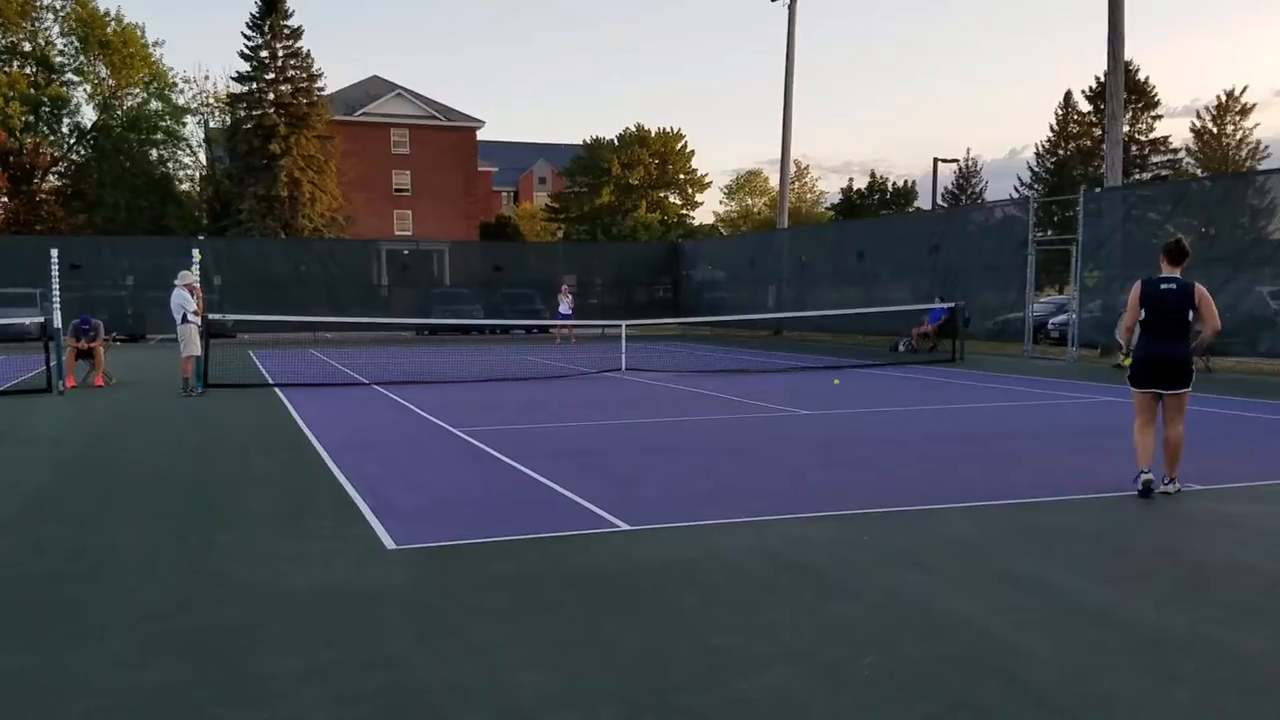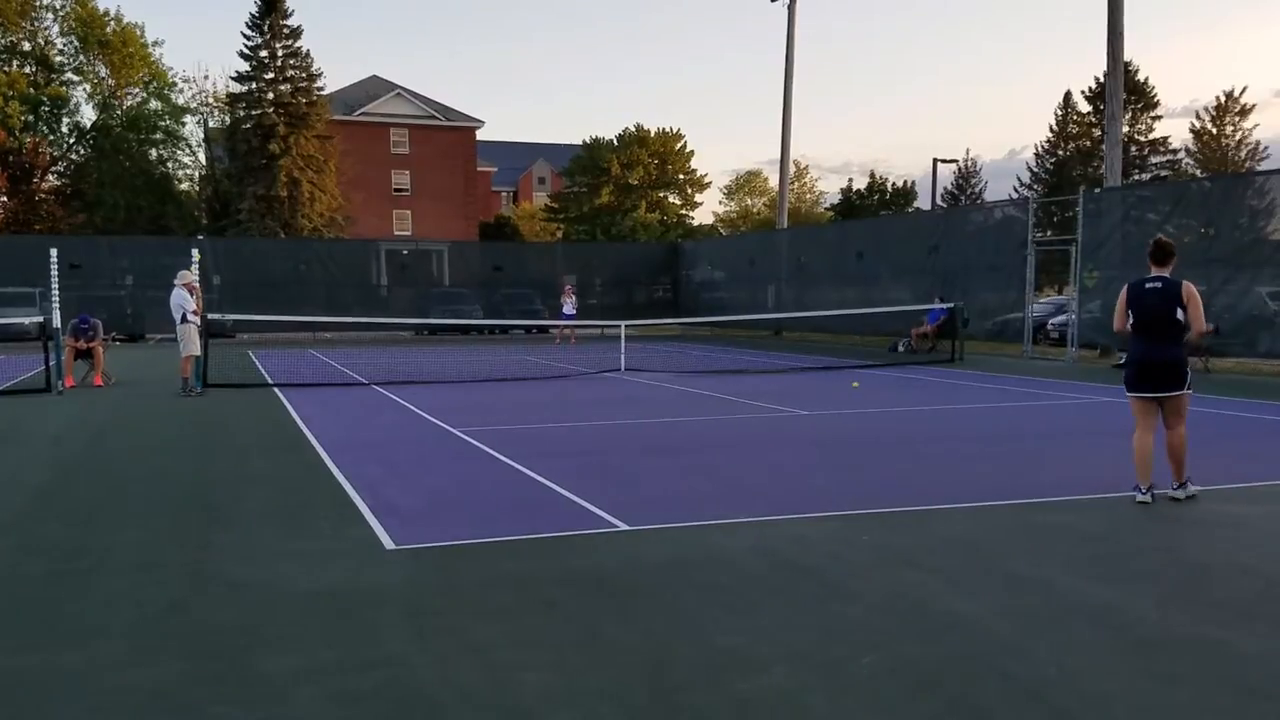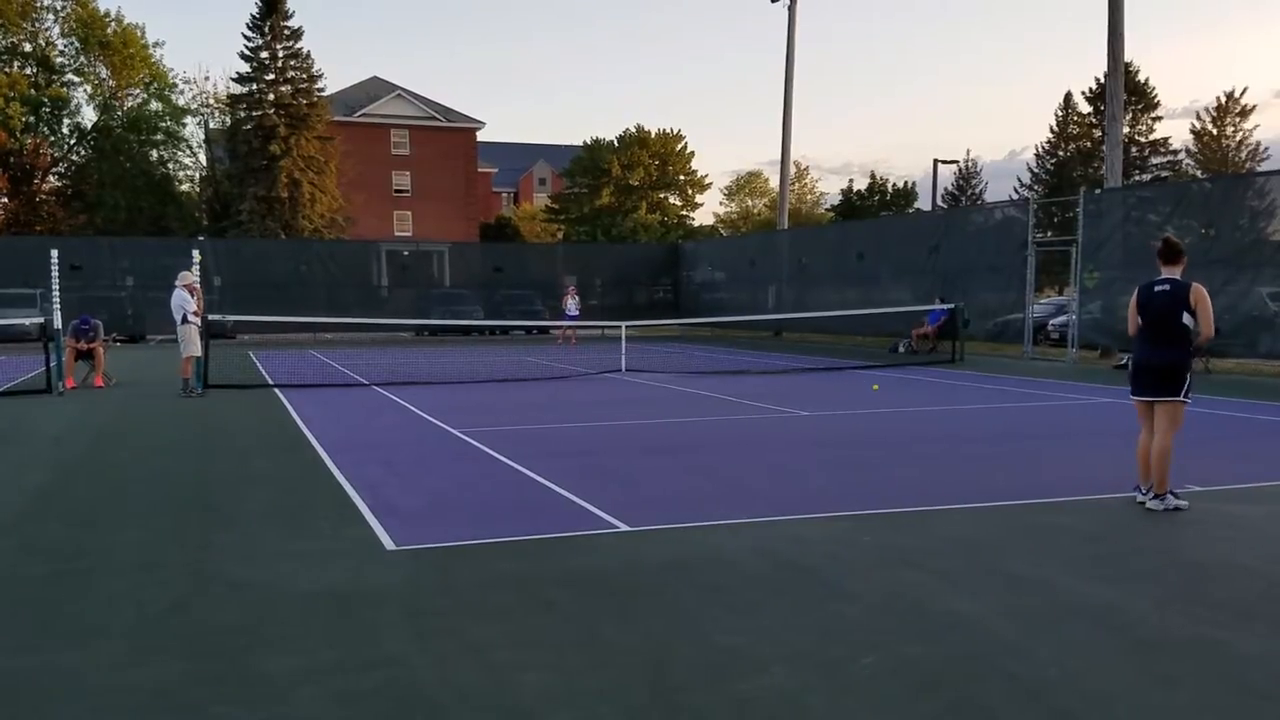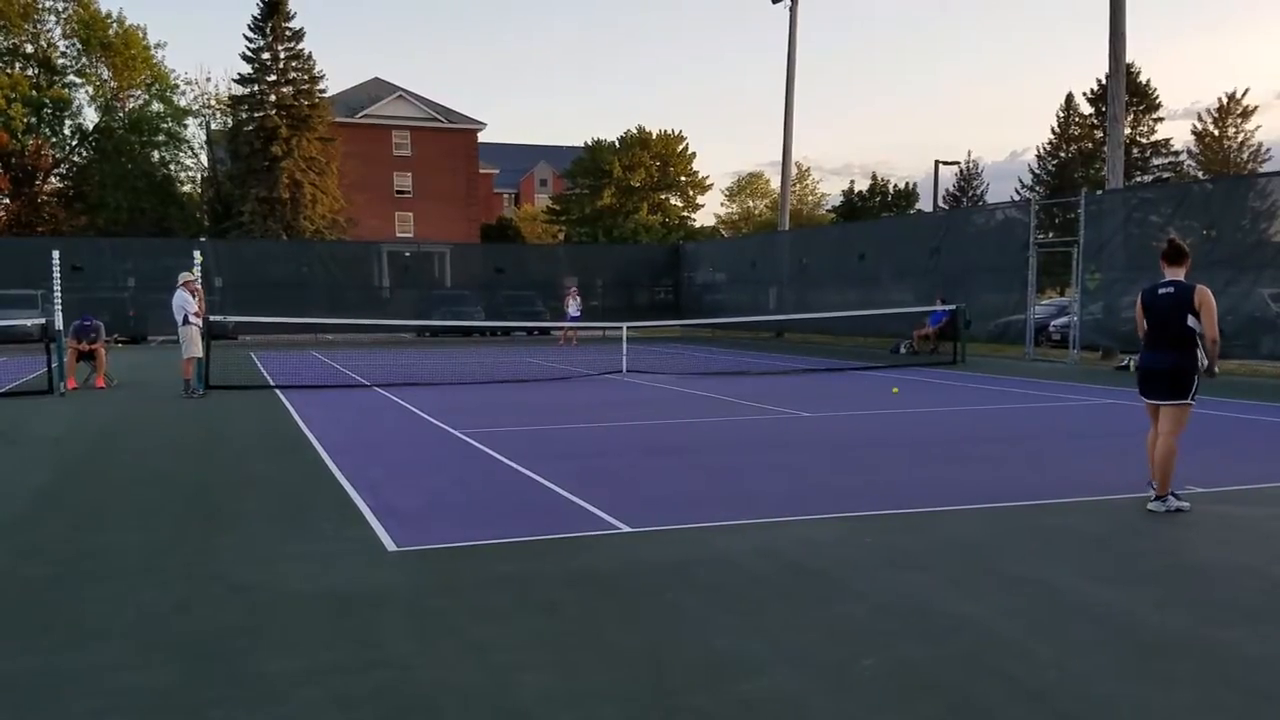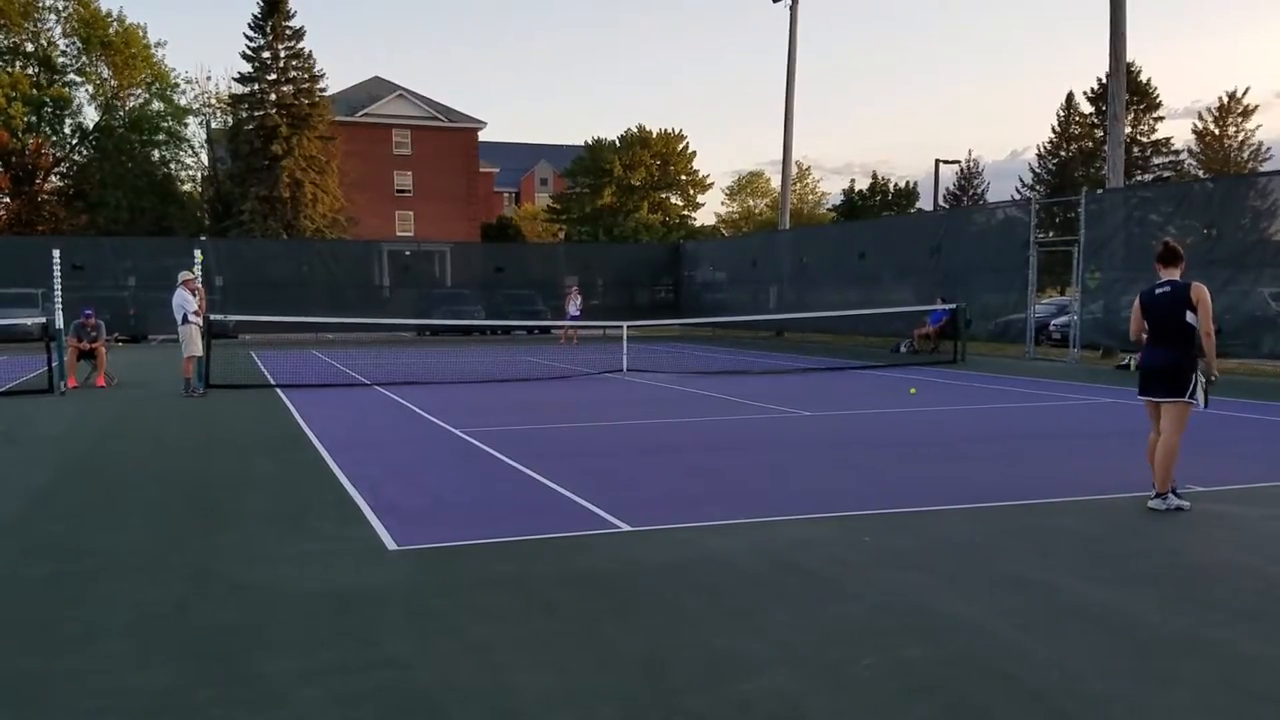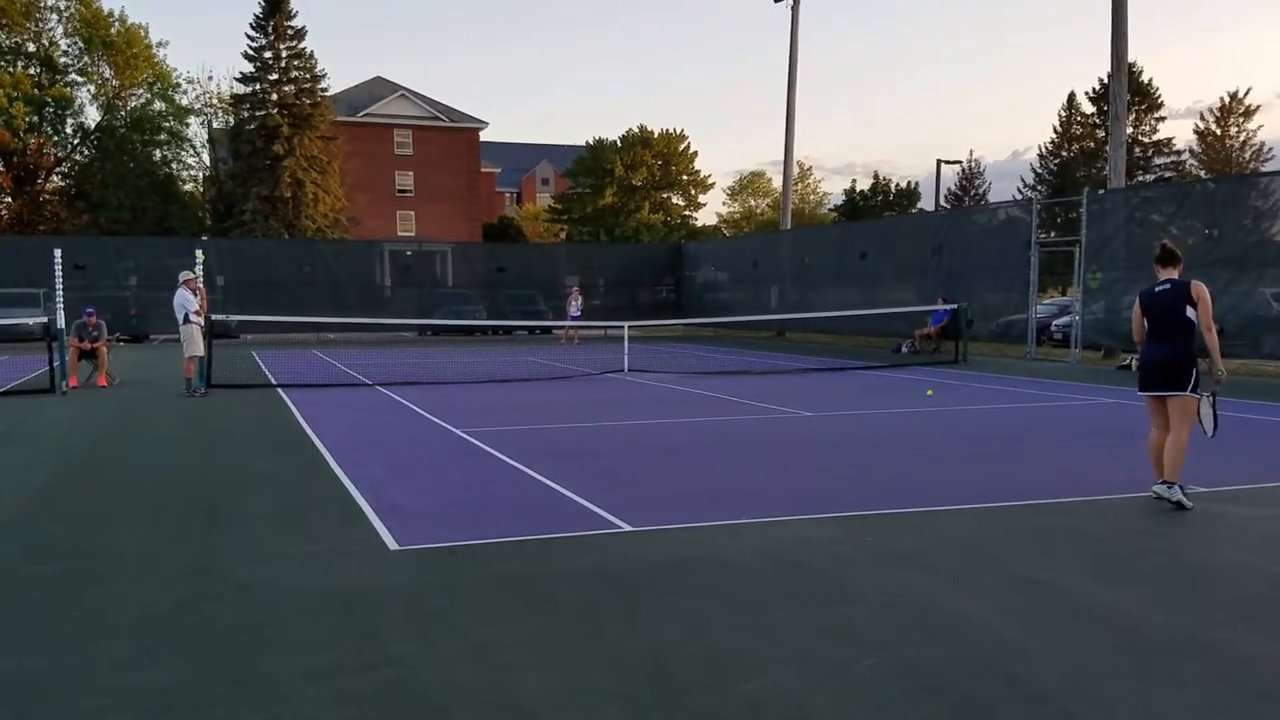
dt=0.4s
person 1, frame 1
left shoulder: (1142, 287)
right shoulder: (1196, 291)
left elbow: (1127, 326)
right elbow: (1214, 327)
left wrist: (1126, 346)
right wrist: (1195, 347)
left hip: (1145, 360)
right hip: (1178, 361)
left knee: (1144, 422)
right knee: (1174, 423)
left ankle: (1144, 473)
right ankle: (1170, 480)
person 1, frame 2
left shoulder: (1130, 289)
right shoulder: (1185, 289)
left elbow: (1118, 327)
right elbow: (1200, 329)
right wrist: (1181, 340)
left hip: (1139, 363)
right hip: (1172, 364)
left knee: (1144, 428)
right knee: (1175, 426)
left ankle: (1144, 488)
right ankle: (1180, 483)
person 1, frame 3
left shoulder: (1141, 292)
right shoulder: (1195, 291)
left elbow: (1133, 331)
right elbow: (1207, 334)
right wrist: (1190, 345)
left hip: (1142, 365)
right hip: (1174, 368)
left knee: (1148, 431)
right knee: (1165, 433)
left ankle: (1144, 488)
right ankle: (1160, 495)
person 1, frame 4
left shoulder: (1145, 295)
right shoulder: (1200, 293)
right elbow: (1212, 337)
right wrist: (1211, 364)
left hip: (1149, 367)
right hip: (1180, 370)
left knee: (1157, 430)
right knee: (1169, 434)
left ankle: (1155, 483)
right ankle: (1161, 497)
person 1, frame 5
left shoulder: (1144, 297)
right shoulder: (1196, 290)
left elbow: (1135, 335)
right elbow: (1207, 332)
right wrist: (1211, 368)
left hip: (1150, 366)
right hip: (1180, 368)
left knee: (1158, 430)
right knee: (1171, 433)
left ankle: (1160, 484)
right ankle: (1162, 494)
person 1, frame 6
left shoulder: (1143, 297)
right shoulder: (1195, 288)
right elbow: (1207, 328)
right wrist: (1218, 365)
left hip: (1150, 363)
right hip: (1180, 364)
left knee: (1159, 427)
right knee: (1180, 428)
left ankle: (1160, 481)
right ankle: (1169, 484)
